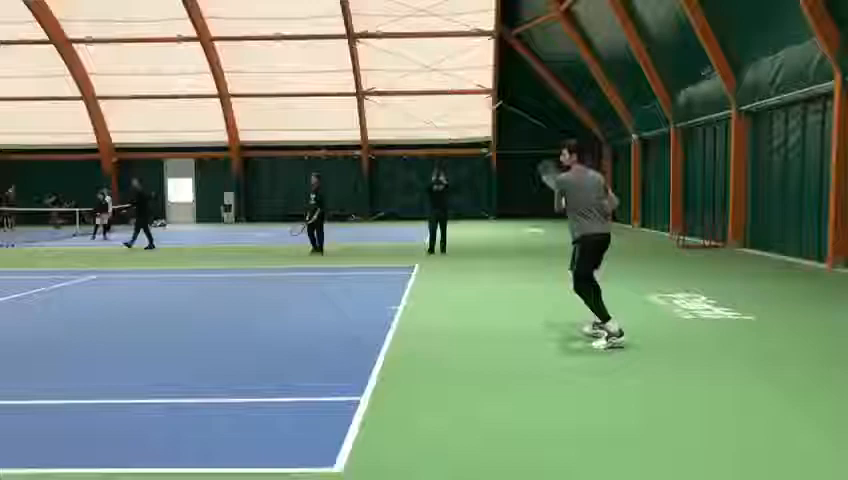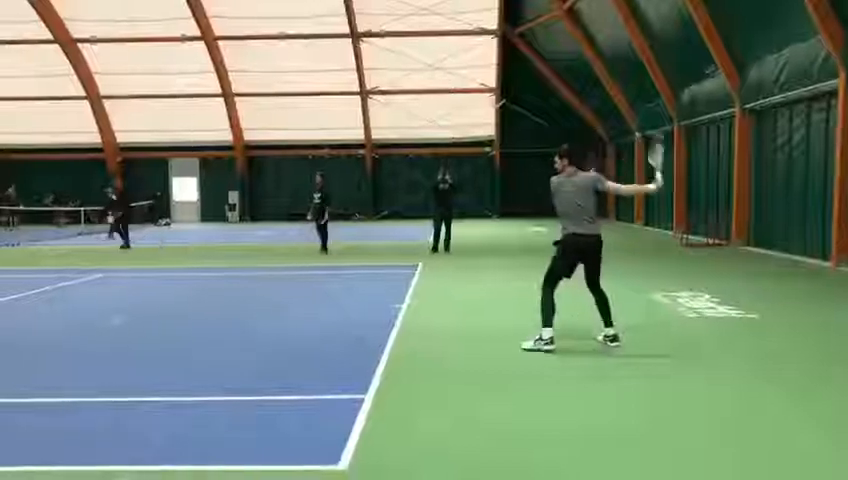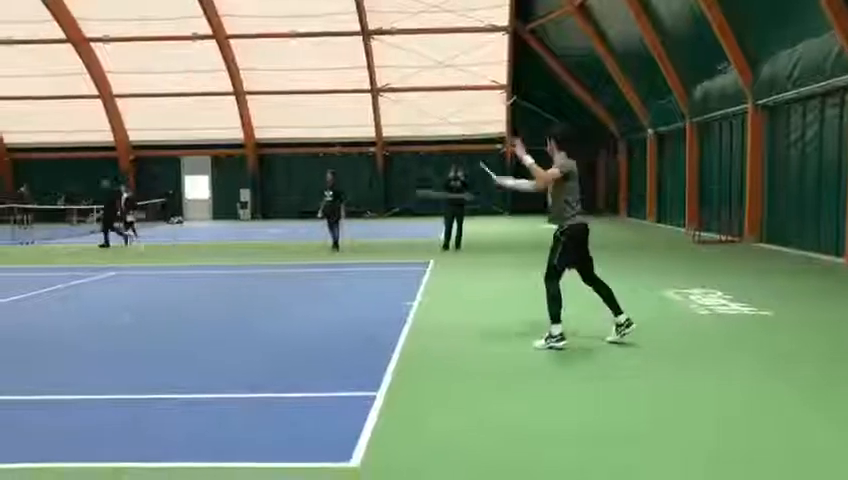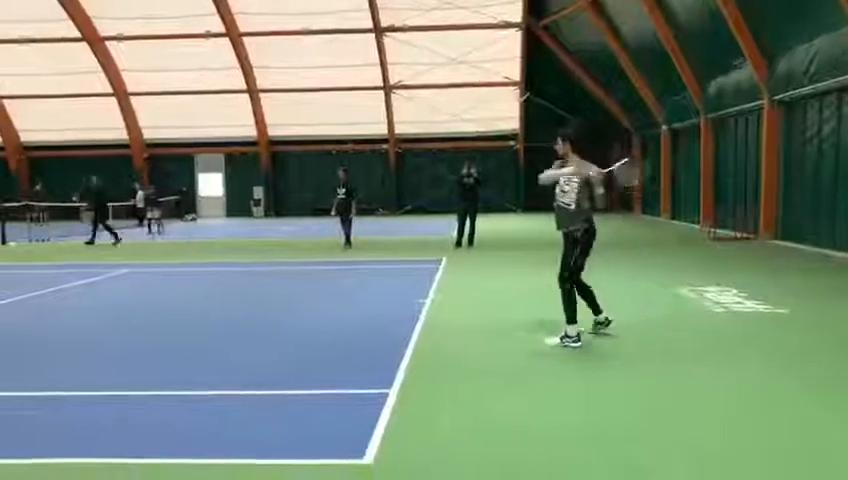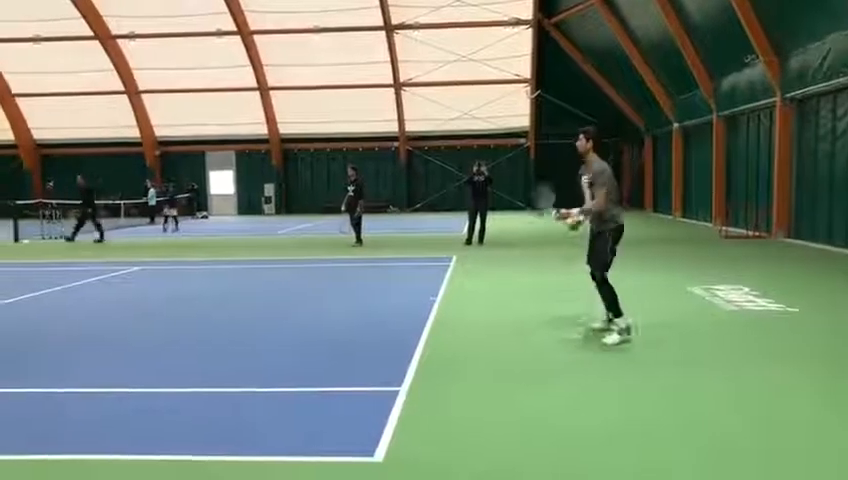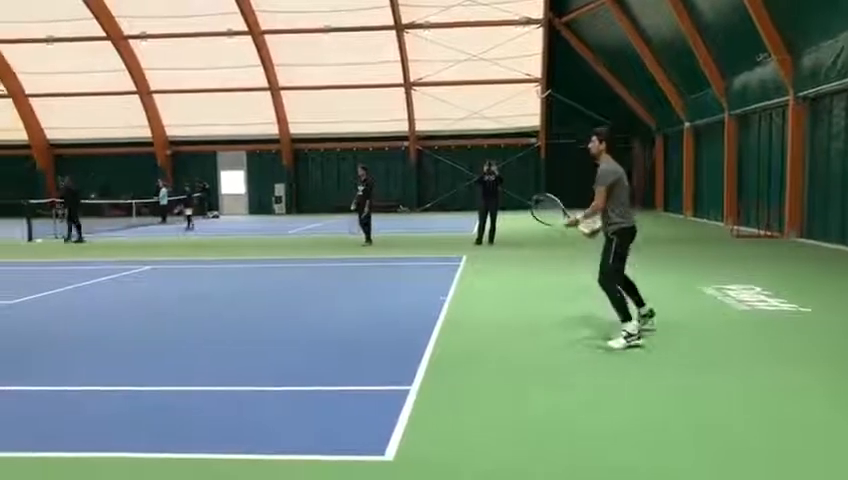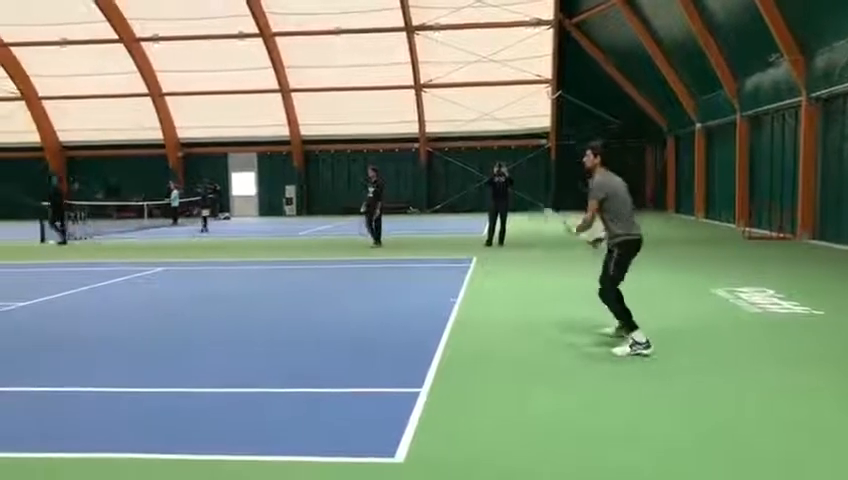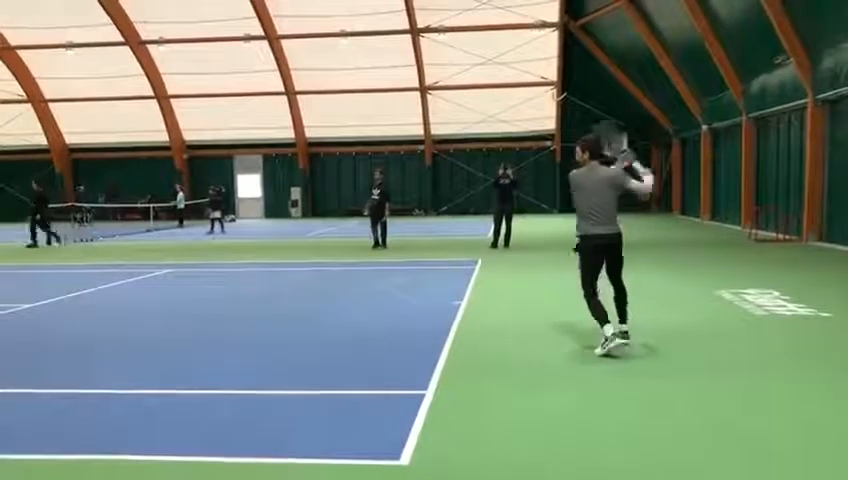
dt=0.4s
person 1, frame 1
left shoulder: (562, 179)
right shoulder: (598, 177)
left elbow: (561, 204)
right elbow: (613, 203)
left hip: (586, 238)
right hip: (604, 236)
left knee: (581, 287)
right knee: (587, 276)
left ankle: (614, 331)
right ankle: (600, 323)
person 1, frame 2
left shoulder: (555, 183)
right shoulder: (591, 179)
right elbow: (620, 190)
right wrist: (650, 187)
left hip: (570, 241)
right hip: (593, 240)
left knee: (548, 286)
right knee: (594, 286)
left ankle: (546, 336)
right ankle: (610, 333)
person 1, frame 3
left shoulder: (564, 164)
right shoulder: (559, 165)
left elbow: (541, 182)
right elbow: (537, 185)
left wrist: (524, 157)
right wrist: (510, 182)
left hip: (570, 230)
right hip: (576, 229)
left knee: (551, 278)
right knee: (590, 277)
left ankle: (556, 335)
right ankle: (622, 320)
person 1, frame 4
left shoulder: (591, 170)
right shoulder: (558, 166)
right elbow: (542, 179)
left wrist: (597, 183)
right wrist: (567, 171)
left hip: (582, 232)
right hip: (569, 232)
left knee: (564, 279)
right knee: (573, 278)
left ankle: (571, 334)
right ankle: (601, 319)
person 1, frame 5
left shoulder: (599, 169)
right shoulder: (584, 169)
left elbow: (599, 204)
left wrist: (574, 212)
right wrist: (580, 217)
left hip: (610, 228)
right hip: (598, 229)
left knee: (598, 275)
right knee: (597, 273)
left ankle: (623, 327)
right ankle: (612, 318)
person 1, frame 6
left shoulder: (605, 169)
right shoulder: (611, 168)
left elbow: (599, 205)
left wrist: (579, 218)
right wrist: (600, 226)
left hip: (619, 231)
right hip: (619, 229)
left knee: (606, 280)
right knee: (617, 275)
left ankle: (632, 332)
right ankle: (646, 313)
person 1, frame 7
left shoulder: (597, 184)
right shoulder: (615, 180)
left elbow: (589, 219)
left wrist: (577, 230)
right wrist: (605, 236)
left hip: (622, 243)
right hip: (632, 239)
left knee: (606, 292)
right knee: (608, 281)
left ankle: (640, 341)
right ankle: (624, 326)
person 1, frame 8
left shoulder: (574, 177)
right shoulder: (614, 175)
right elbow: (645, 190)
right wrist: (647, 177)
left hip: (589, 240)
right hip: (613, 238)
left knee: (591, 292)
right knee: (617, 283)
left ankle: (609, 335)
right ankle: (622, 329)
